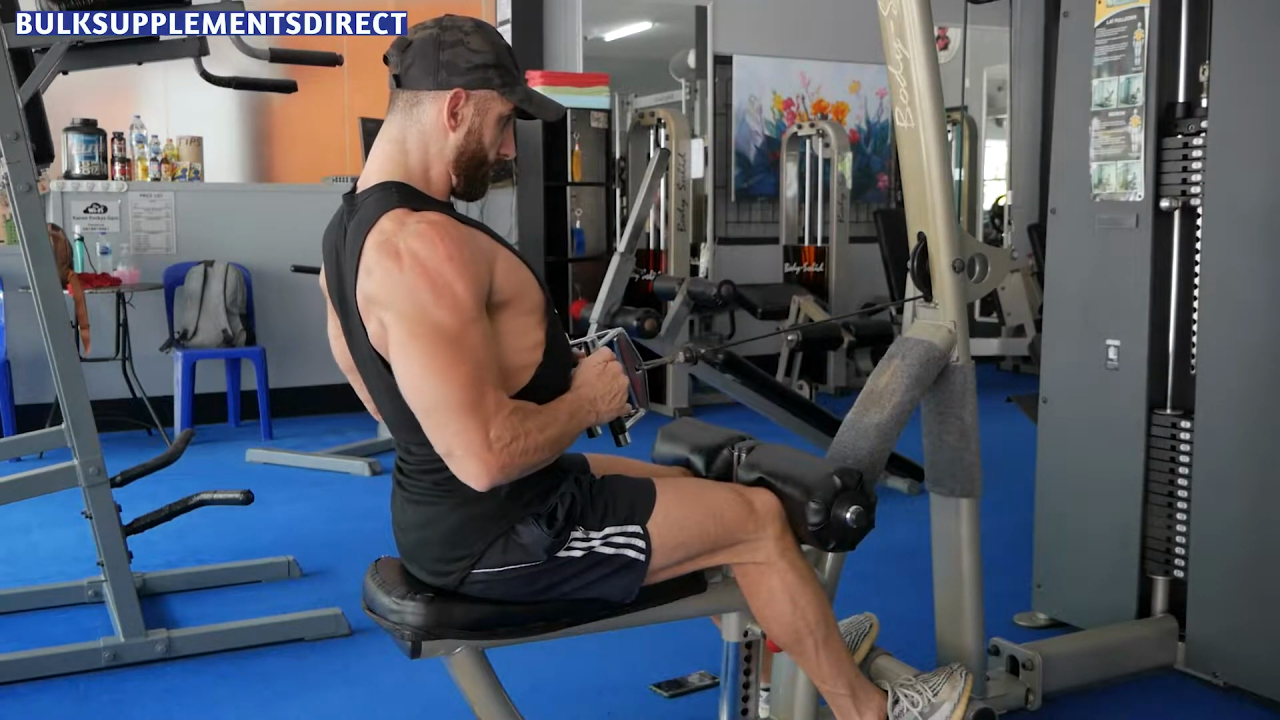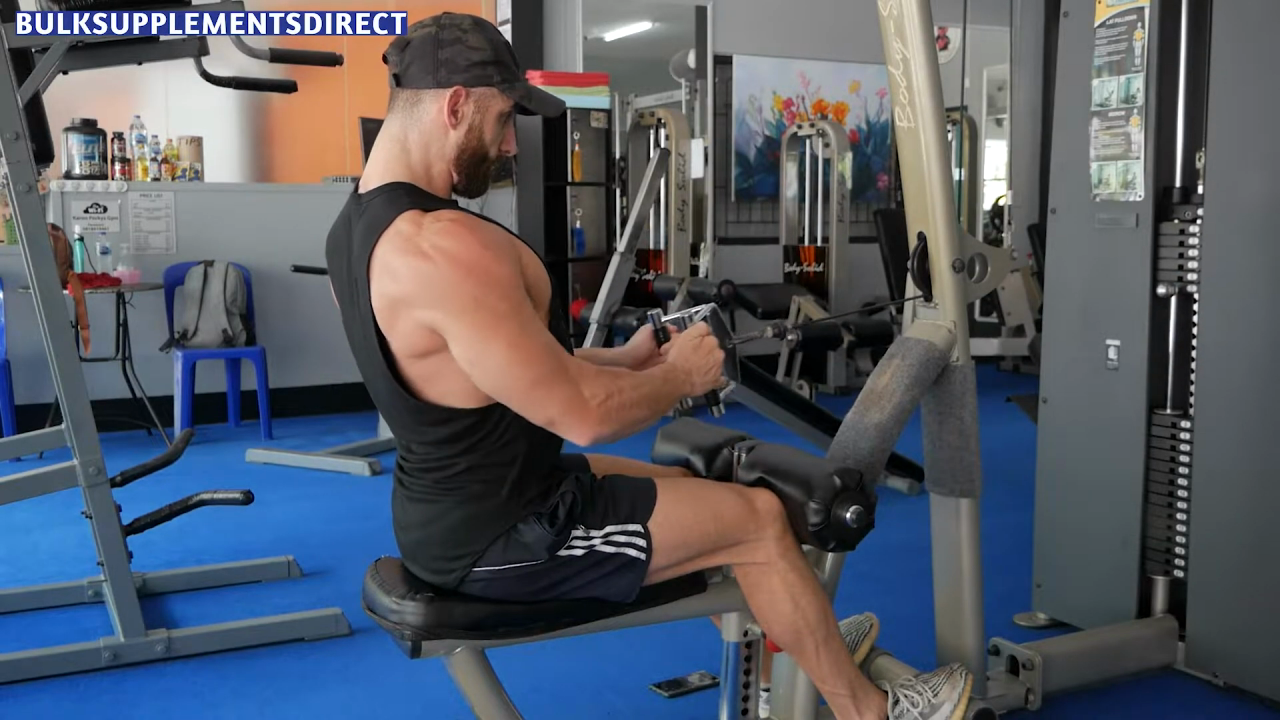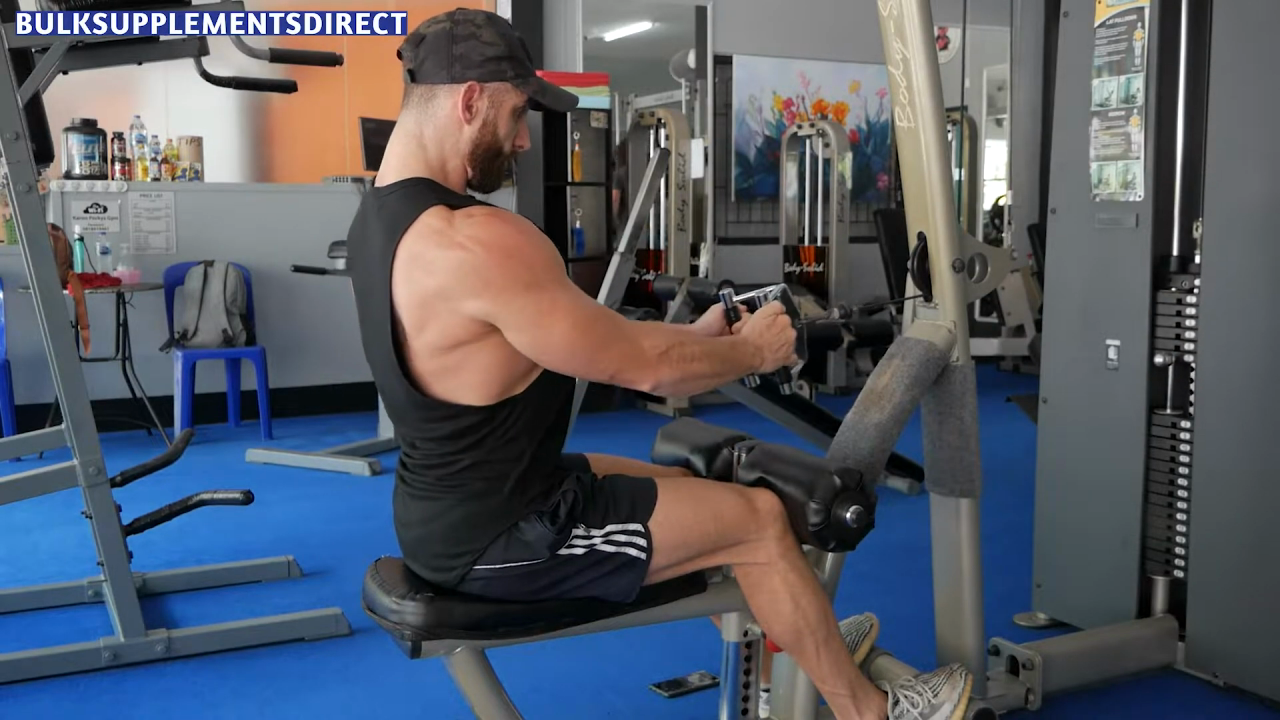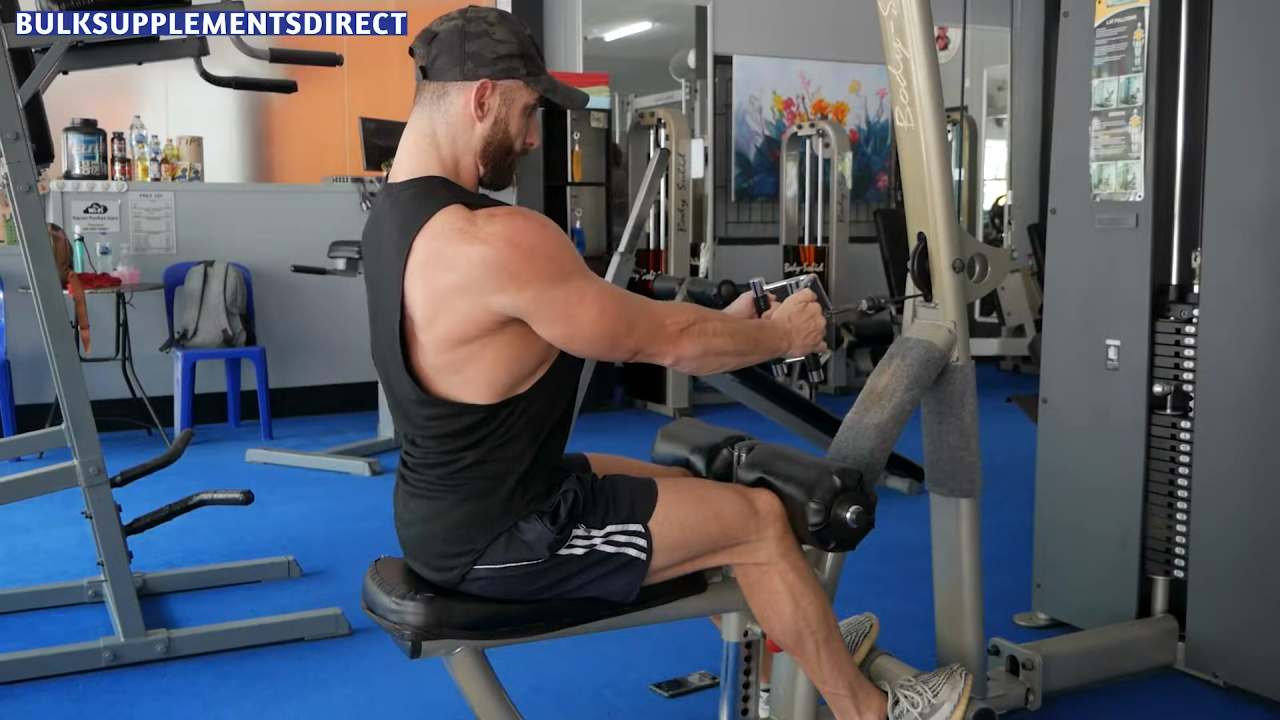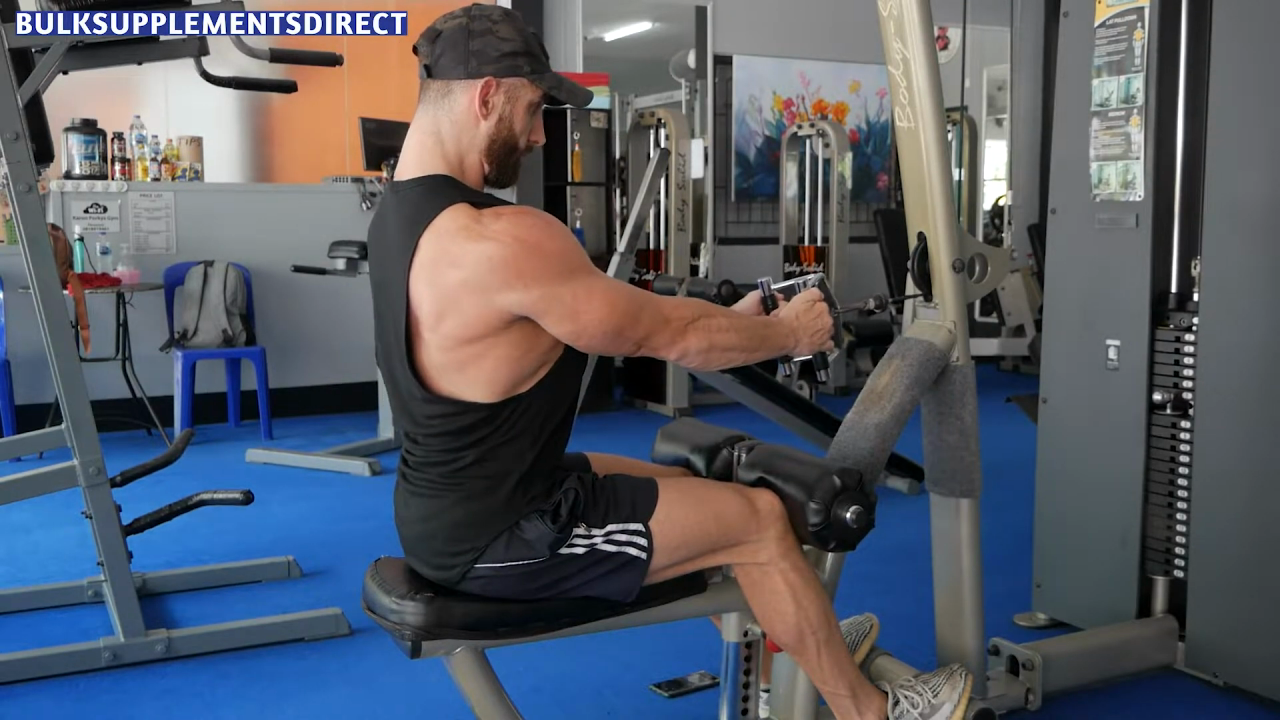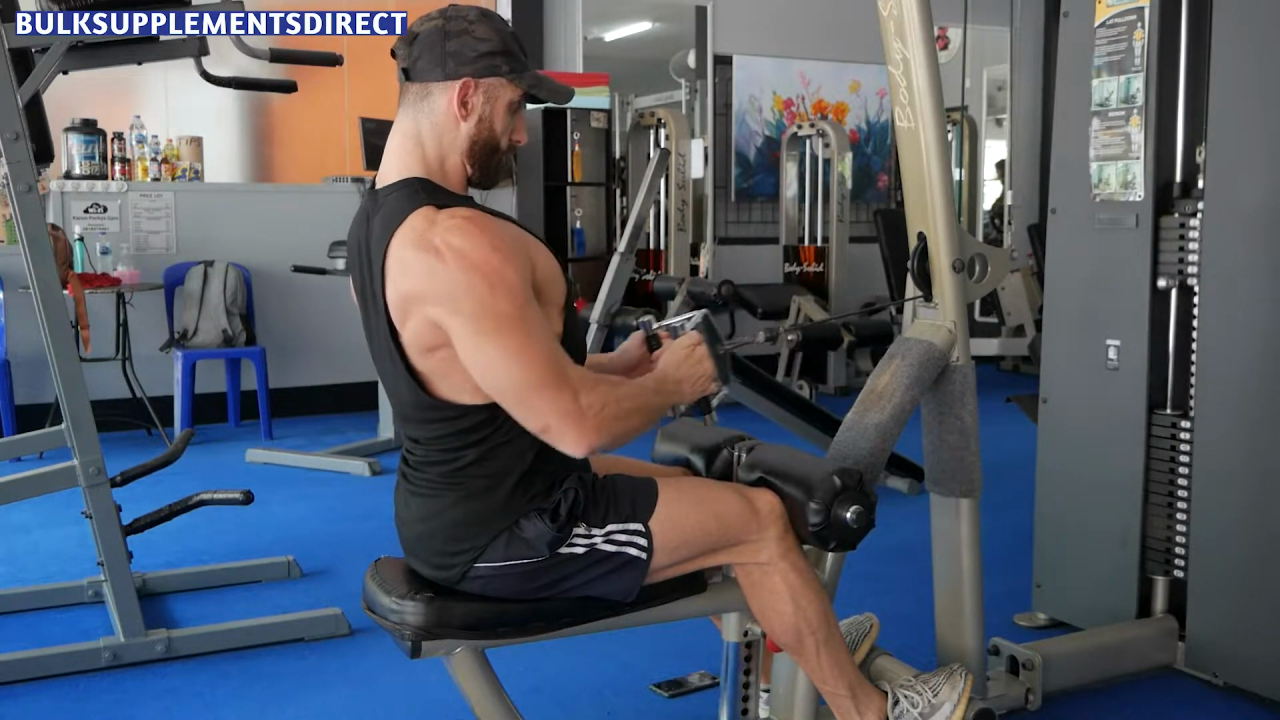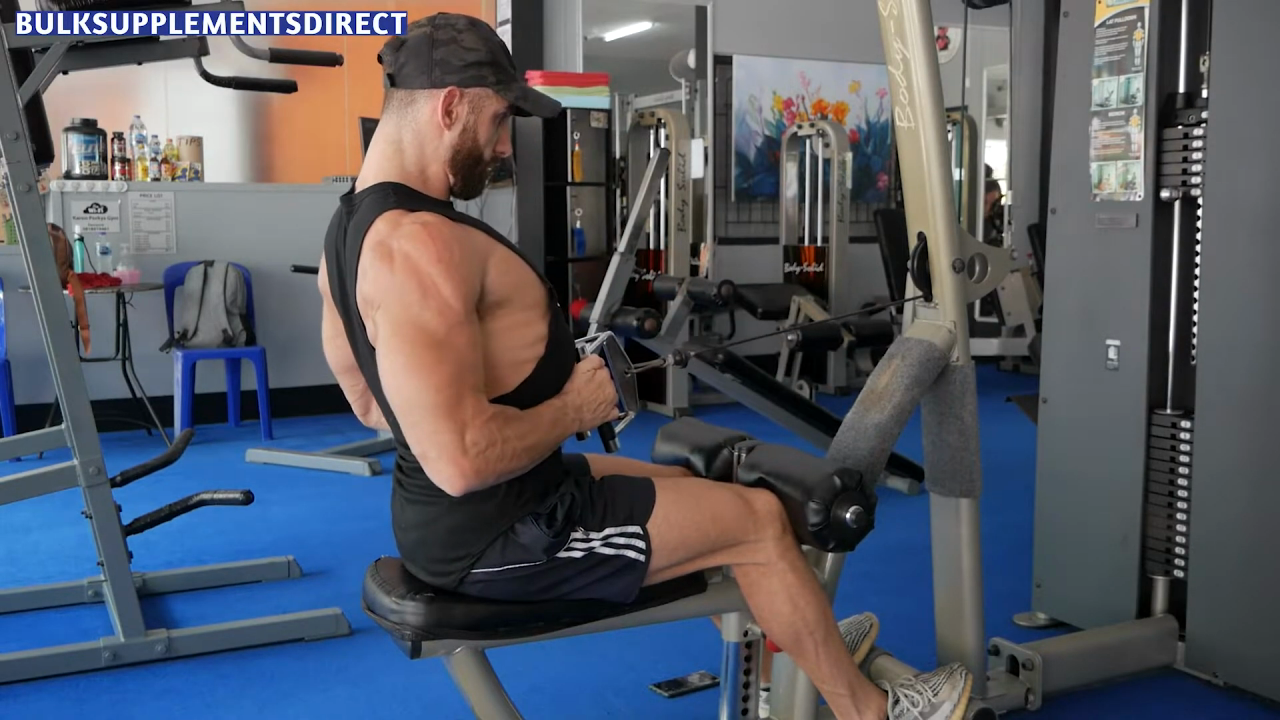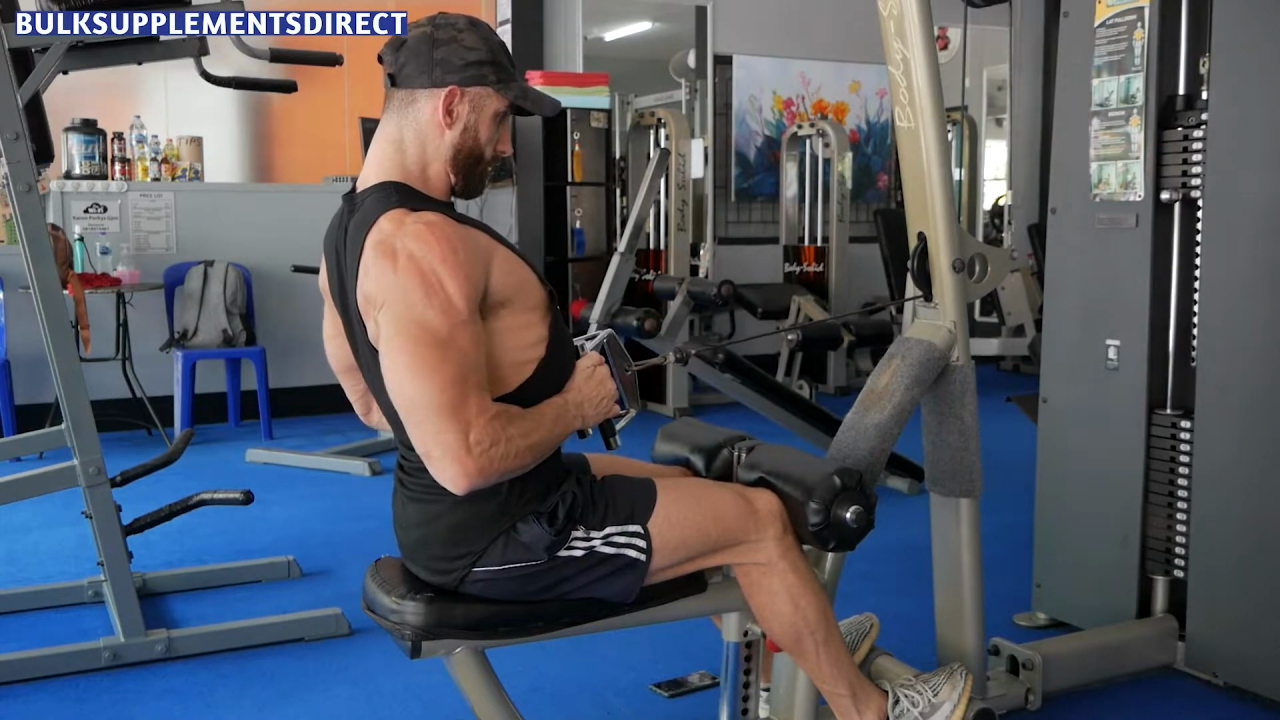
dt=0.4s
person 1, frame 1
left shoulder: (356, 225)
right shoulder: (422, 247)
right elbow: (487, 454)
left wrist: (551, 382)
right wrist: (587, 401)
left hip: (443, 512)
right hip: (498, 534)
left knee: (689, 489)
right knee: (758, 518)
left ankle: (799, 648)
person 1, frame 2
left shoulder: (361, 226)
right shoulder: (443, 248)
right elbow: (587, 413)
left wrist: (625, 359)
right wrist: (685, 375)
left hip: (447, 506)
right hip: (500, 533)
left knee: (688, 487)
right knee: (758, 519)
left ankle: (802, 647)
person 1, frame 3
left shoulder: (383, 216)
right shoulder: (474, 243)
right elbow: (642, 366)
left wrist: (697, 335)
right wrist: (753, 350)
left hip: (450, 505)
right hip: (501, 533)
left knee: (687, 487)
right knee: (759, 519)
left ankle: (808, 647)
person 1, frame 4
left shoulder: (398, 210)
right shoulder: (491, 242)
right elbow: (664, 341)
left wrist: (731, 322)
right wrist: (781, 335)
left hip: (448, 505)
right hip: (499, 534)
left knee: (687, 487)
right knee: (759, 519)
left ankle: (803, 648)
person 1, frame 5
left shoulder: (404, 209)
right shoulder: (496, 241)
right elbow: (670, 334)
left wrist: (740, 318)
right wrist: (790, 333)
left hip: (448, 505)
right hip: (500, 531)
left knee: (691, 488)
right knee: (759, 520)
left ankle: (811, 647)
person 1, frame 6
left shoulder: (383, 217)
right shoulder: (457, 243)
right elbow: (584, 427)
left wrist: (609, 365)
right wrist: (670, 384)
left hip: (450, 503)
right hip: (502, 530)
left knee: (691, 487)
right knee: (760, 520)
left ankle: (806, 646)
person 1, frame 7
left shoulder: (355, 225)
right shoulder: (418, 245)
right elbow: (461, 459)
left wrist: (551, 387)
right wrist: (573, 409)
left hip: (445, 516)
right hip: (497, 535)
left knee: (683, 486)
right knee: (758, 519)
left ankle: (802, 648)
person 1, frame 8
left shoulder: (355, 226)
right shoulder: (422, 245)
right elbow: (465, 458)
left wrist: (551, 379)
right wrist: (576, 405)
left hip: (442, 515)
right hip: (499, 534)
left knee: (684, 486)
right knee: (758, 519)
left ankle: (803, 648)
